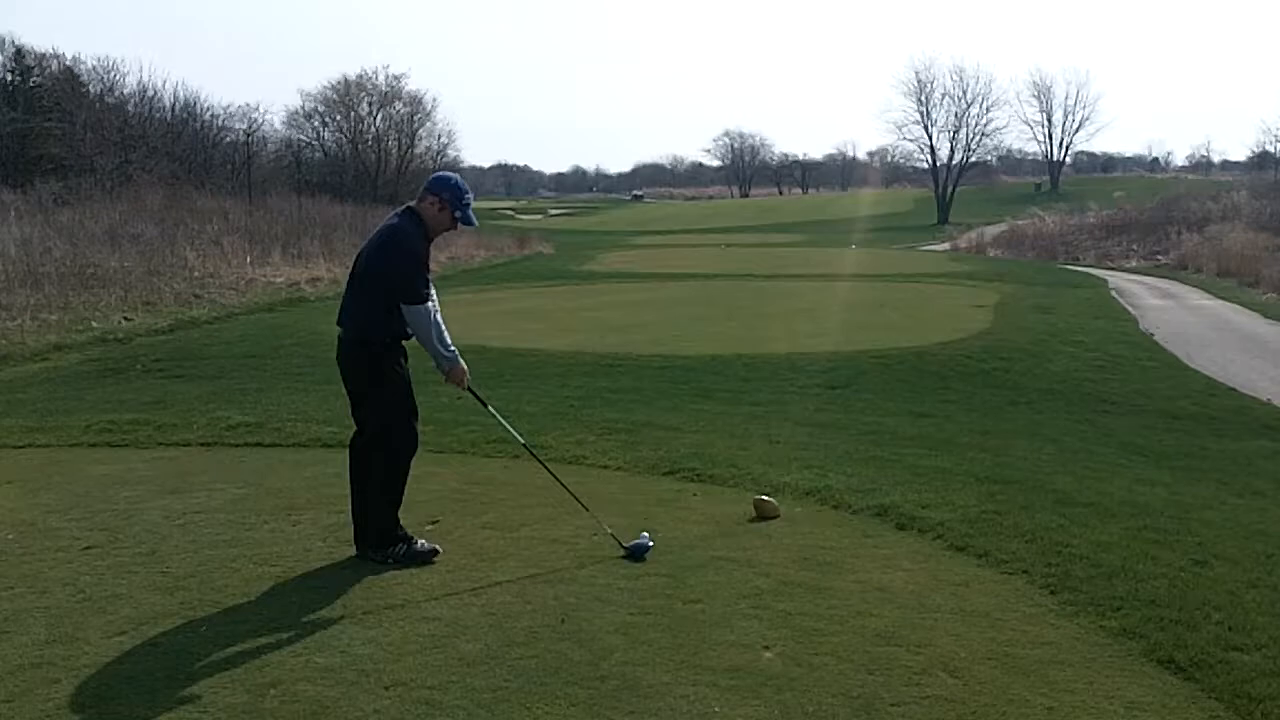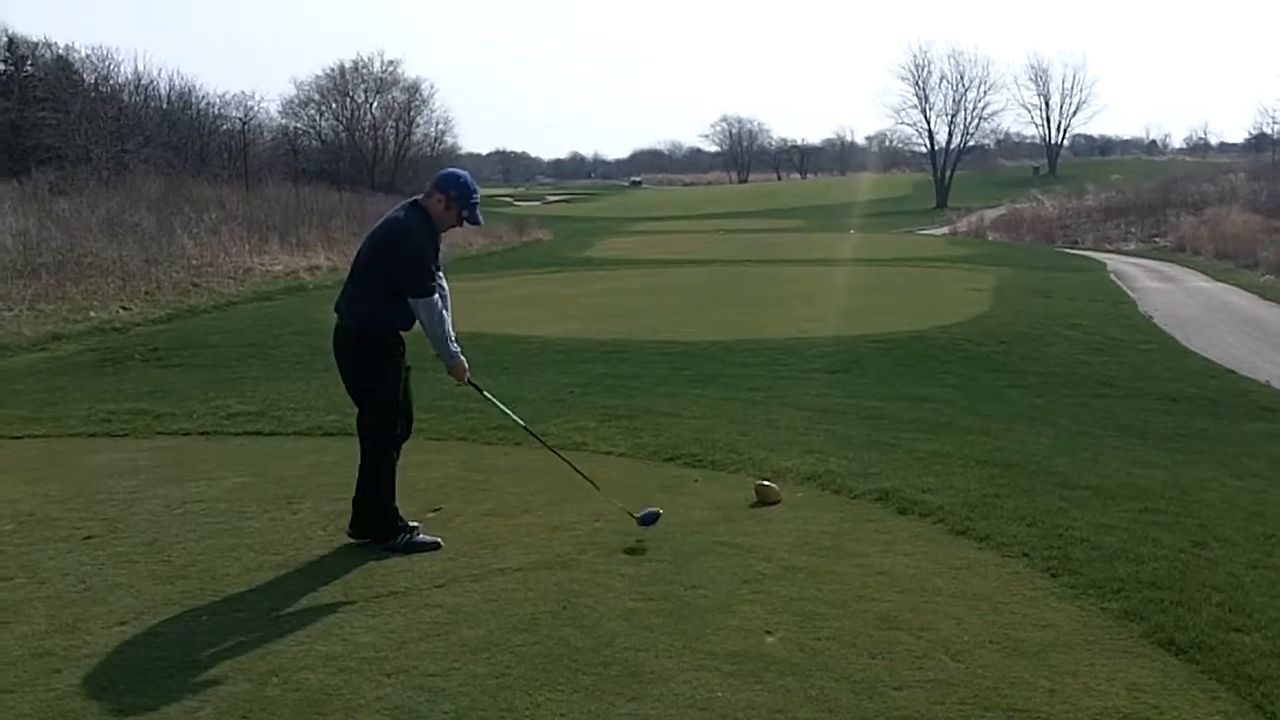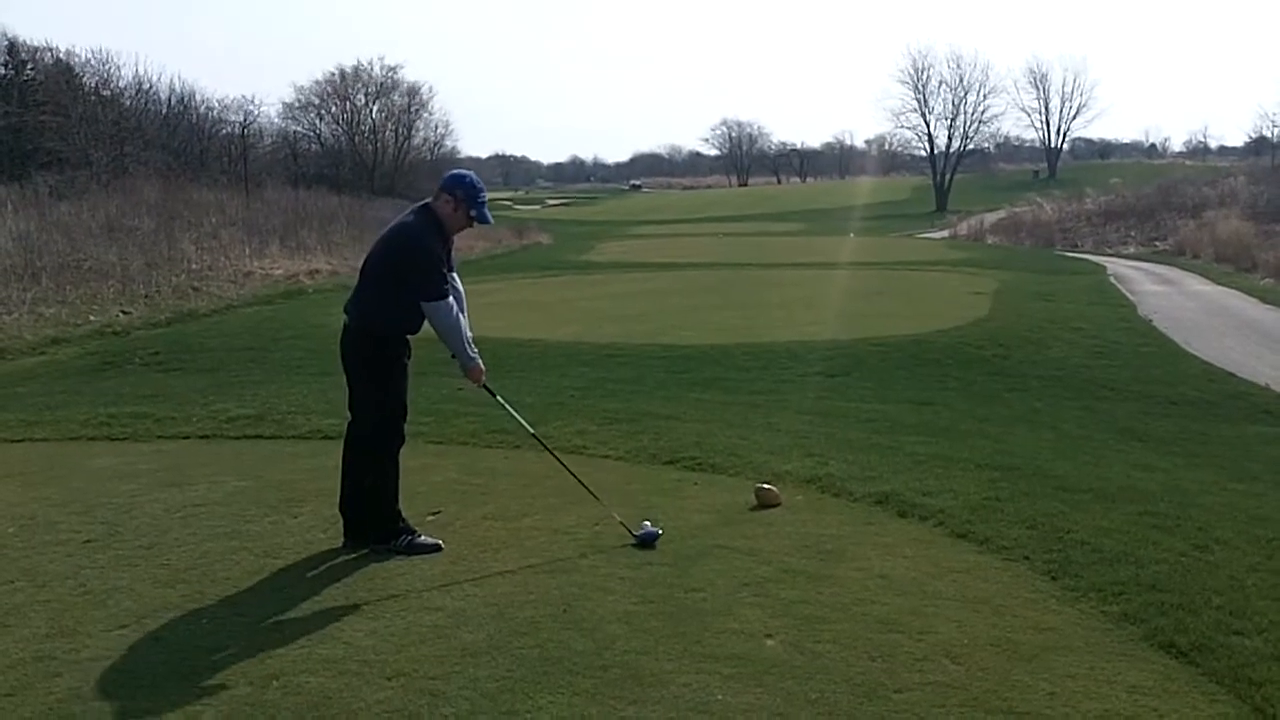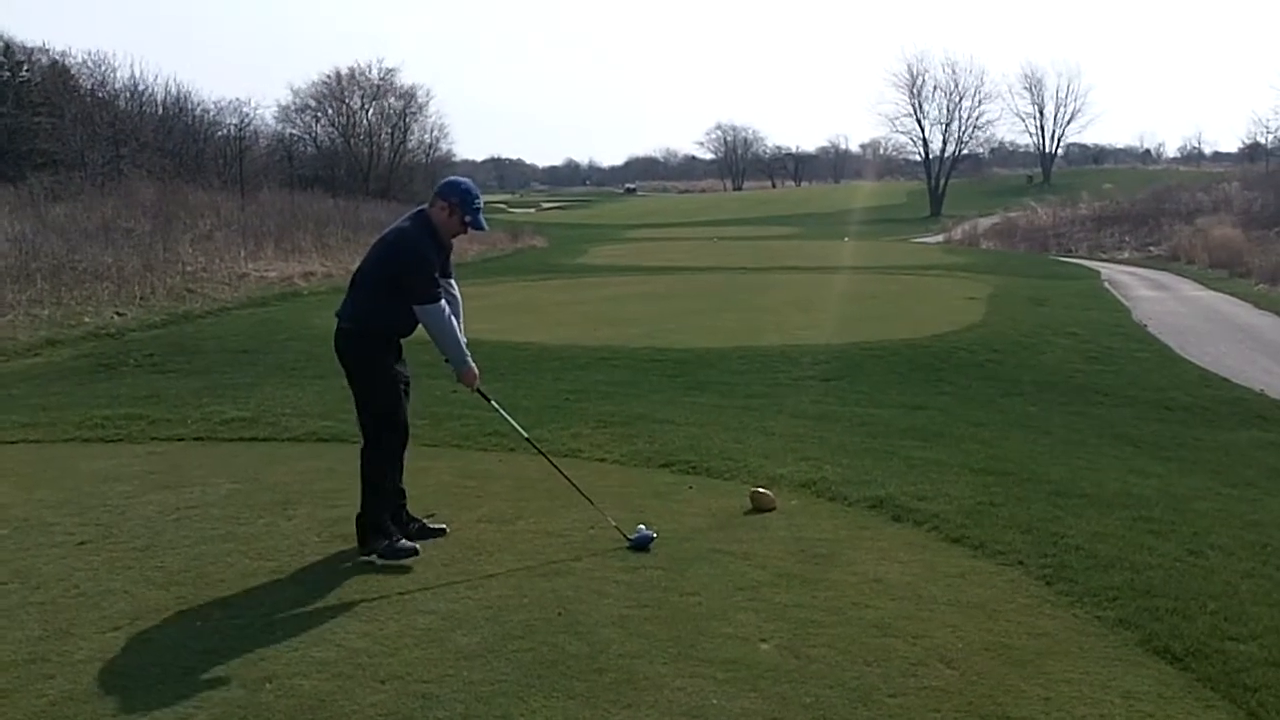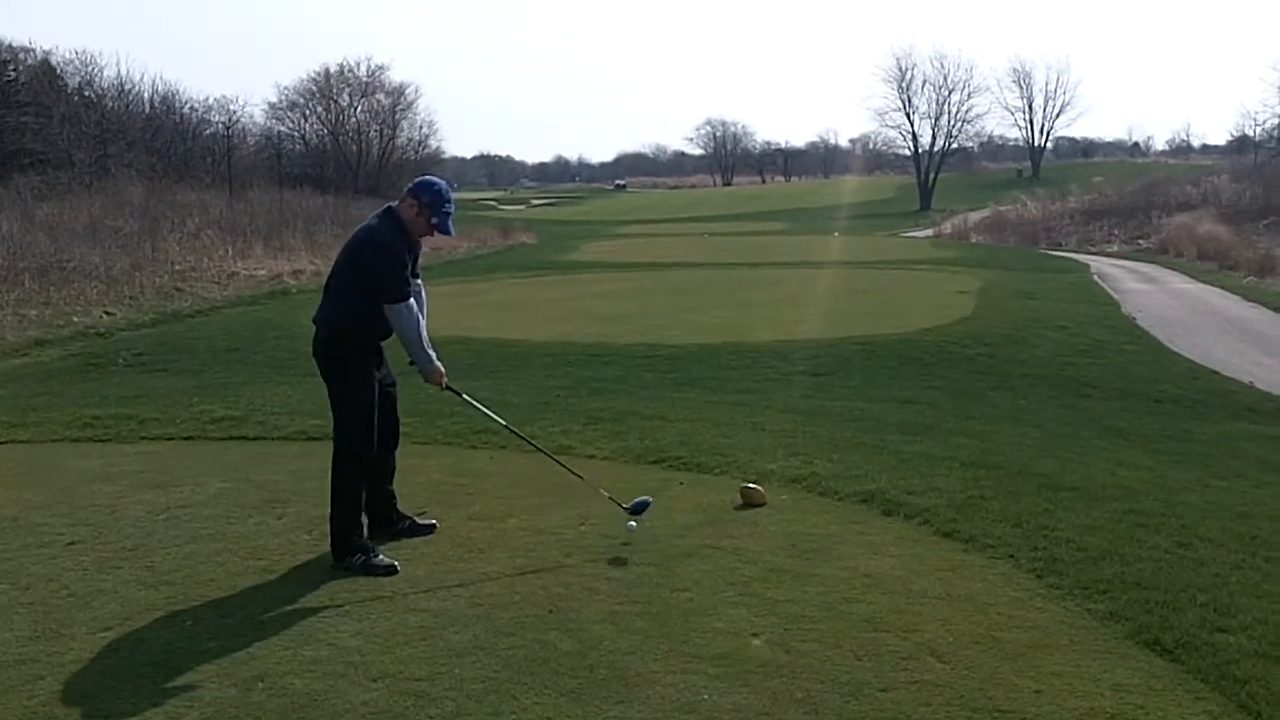
dt=1s
person 1, frame 1
left shoulder: (411, 233)
right shoulder: (402, 240)
left elbow: (427, 298)
right elbow: (419, 312)
left wrist: (449, 355)
right wrist: (449, 361)
left hip: (378, 348)
right hip: (369, 351)
left knee: (388, 439)
right knee: (389, 440)
left ankle: (377, 533)
right ankle: (383, 540)
person 1, frame 2
left shoulder: (421, 226)
right shoulder: (407, 233)
left elbow: (438, 288)
right elbow: (427, 306)
left wrist: (450, 348)
right wrist: (451, 357)
left hip: (376, 337)
right hip: (364, 340)
left knee: (393, 424)
right knee: (384, 429)
left ankle: (368, 518)
right ankle: (384, 528)
person 1, frame 3
left shoulder: (432, 229)
right shoulder: (417, 238)
left elbow: (452, 290)
right elbow: (440, 309)
left wrist: (466, 350)
right wrist: (469, 359)
left hip: (376, 338)
right hip: (373, 342)
left knee: (367, 430)
right knee: (384, 433)
left ankle: (360, 525)
right ankle: (386, 530)
person 1, frame 4
left shoulder: (434, 237)
right shoulder: (411, 242)
left elbow: (449, 295)
right elbow: (434, 312)
left wrist: (459, 355)
right wrist: (463, 363)
left hip: (384, 339)
right hip: (363, 341)
left knee: (395, 430)
right knee: (383, 430)
left ankle: (394, 517)
right ankle: (376, 530)
person 1, frame 5
left shoulder: (403, 236)
right shoulder: (381, 241)
left elbow: (414, 293)
right elbow: (402, 311)
left wrist: (424, 355)
right wrist: (428, 363)
left hip: (366, 343)
right hip: (341, 347)
left knee: (384, 433)
right knee: (356, 442)
left ankle: (384, 517)
right ankle: (348, 546)
